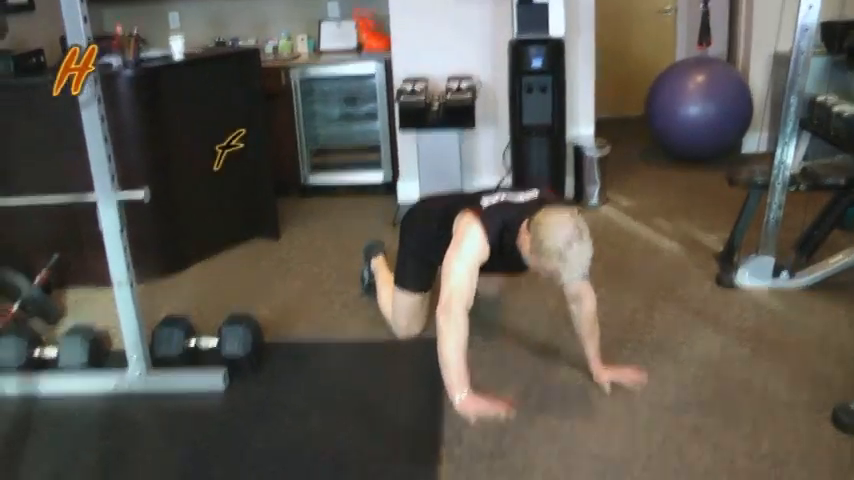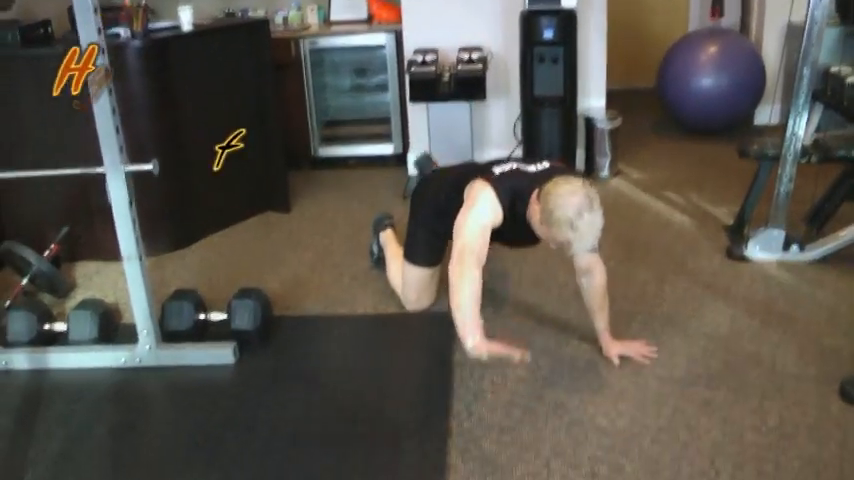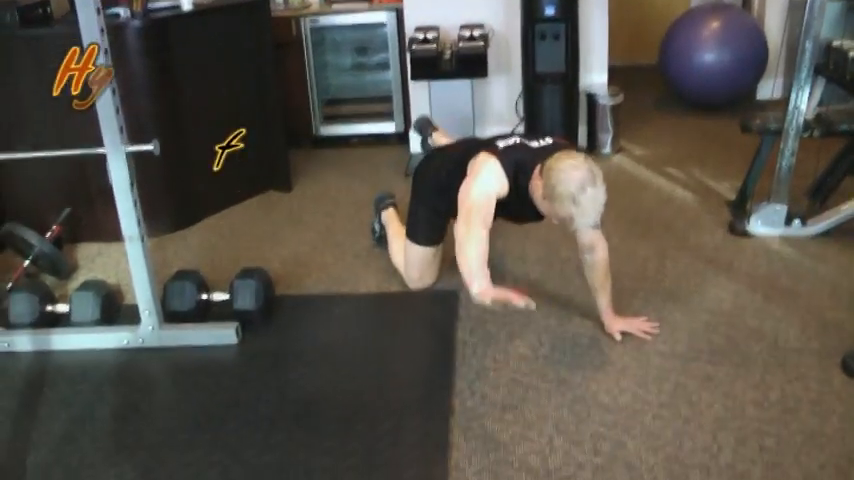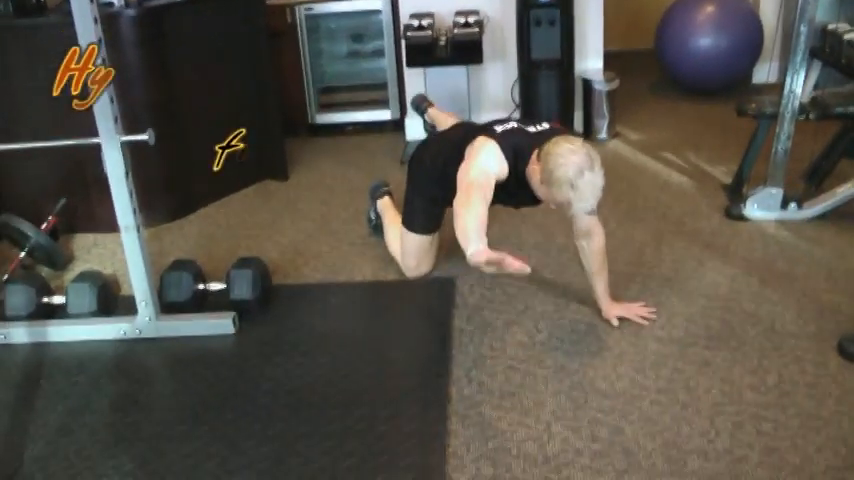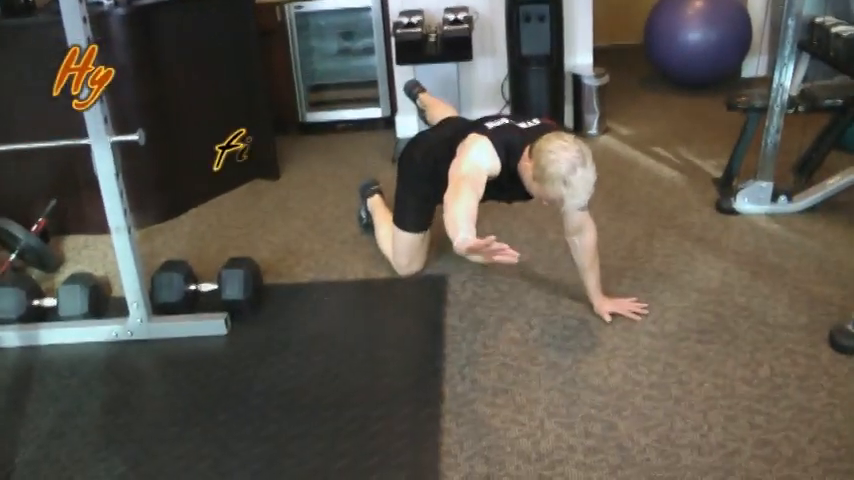
dt=0.1s
person 1, frame 1
left shoulder: (565, 221)
right shoulder: (476, 234)
left elbow: (581, 297)
right elbow: (451, 311)
left wrist: (597, 366)
right wrist: (461, 395)
right hip: (424, 231)
right knee: (406, 328)
right ankle: (376, 261)
person 1, frame 2
left shoulder: (573, 201)
right shoulder: (487, 201)
left elbow: (590, 271)
right elbow: (465, 265)
left wrist: (607, 340)
right wrist: (473, 338)
right hip: (436, 202)
right knee: (417, 302)
left ankle: (435, 173)
right ankle: (386, 233)
person 1, frame 3
left shoulder: (574, 175)
right shoulder: (492, 174)
left elbow: (592, 247)
right elbow: (471, 225)
left wrist: (609, 316)
right wrist: (480, 287)
left hip: (463, 165)
right hip: (436, 183)
right knee: (419, 279)
left ankle: (433, 137)
right ankle: (387, 213)
person 1, frame 4
left shoulder: (571, 160)
right shoulder: (490, 157)
left elbow: (589, 233)
right elbow: (470, 199)
left wrist: (606, 303)
right wrist: (477, 251)
right hip: (432, 164)
right knee: (416, 269)
left ankle: (429, 110)
right ankle: (383, 201)
person 1, frame 5
left shoulder: (562, 155)
right shoulder: (483, 153)
left elbow: (579, 229)
right elbow: (461, 193)
left wrist: (598, 298)
right wrist: (464, 240)
right hip: (422, 164)
right knee: (407, 267)
left ankle: (420, 96)
right ankle: (373, 199)
